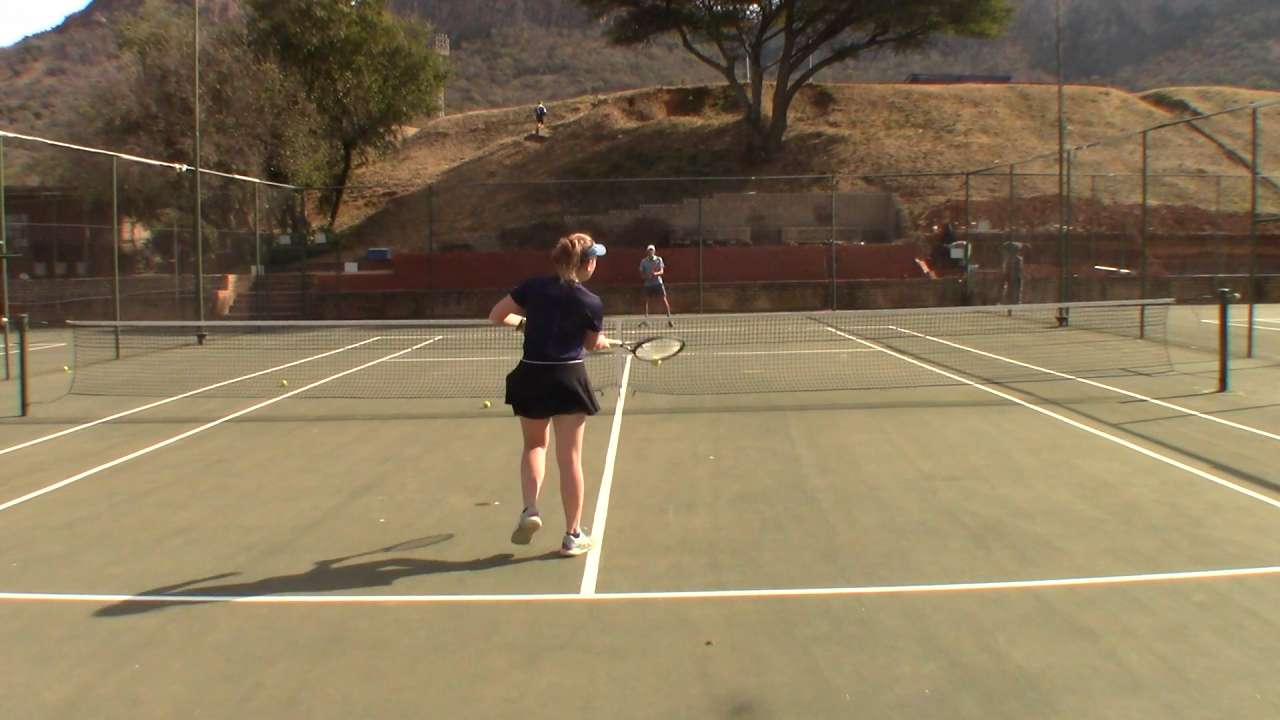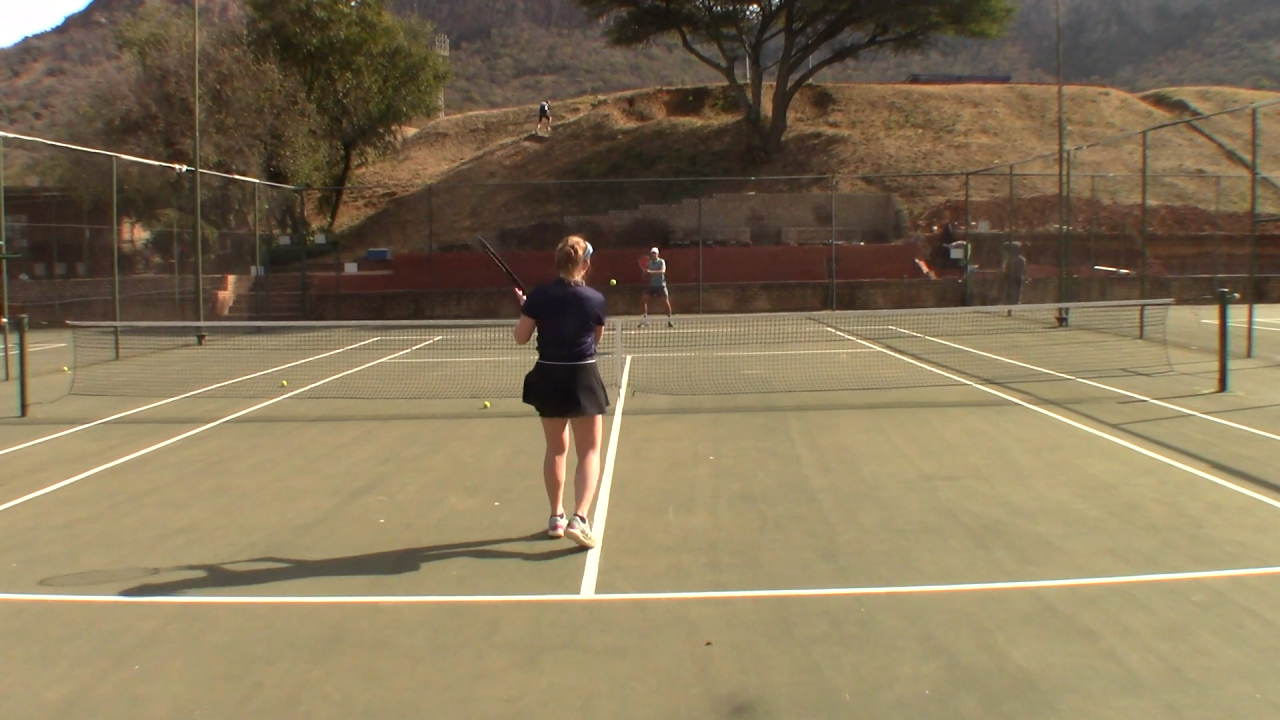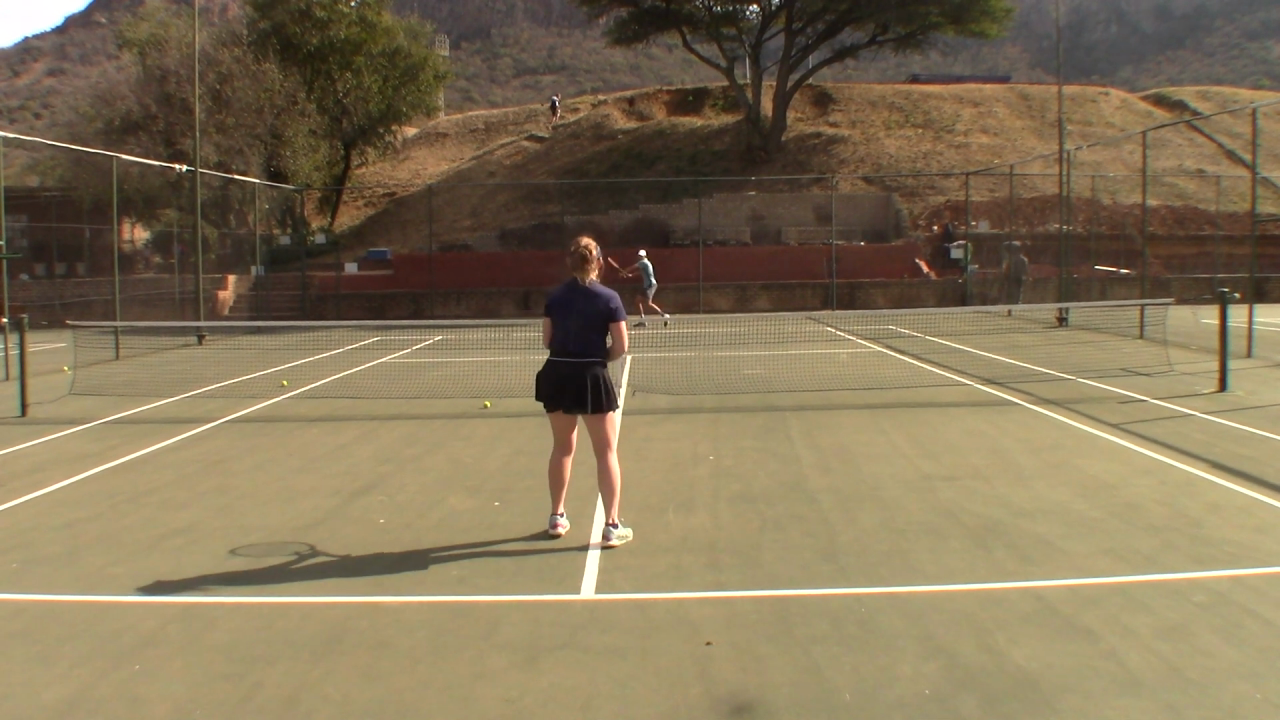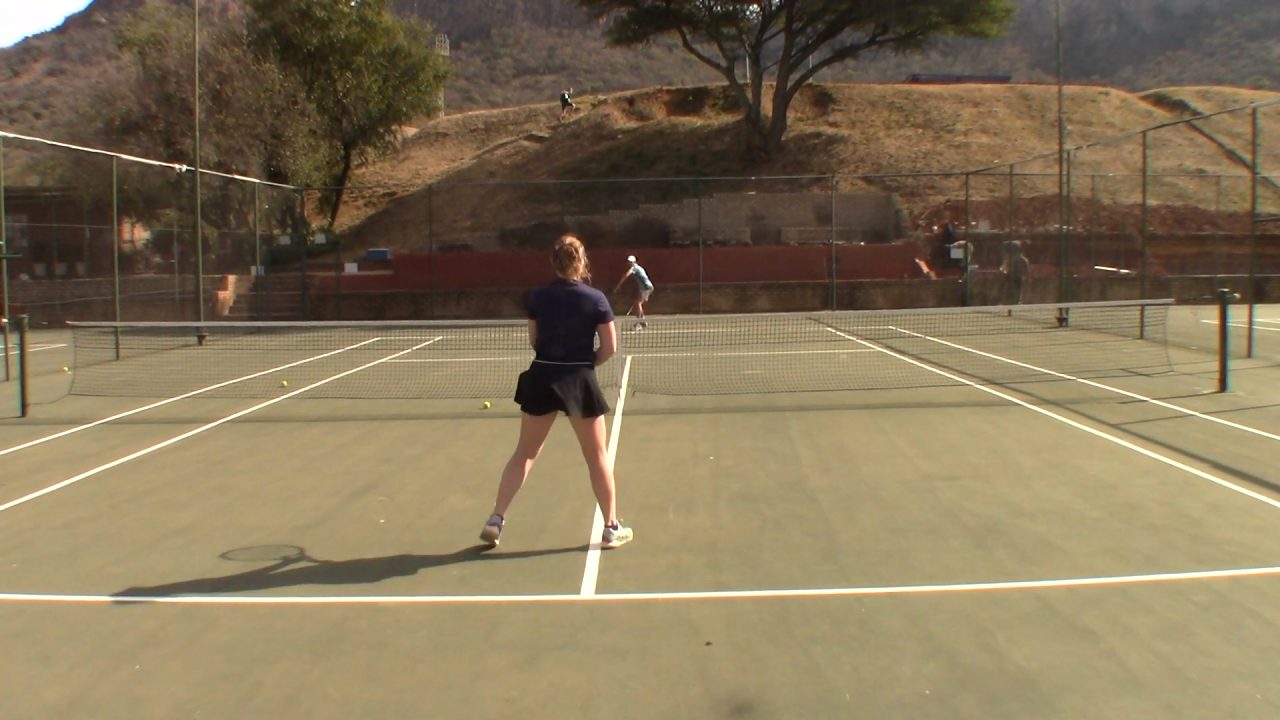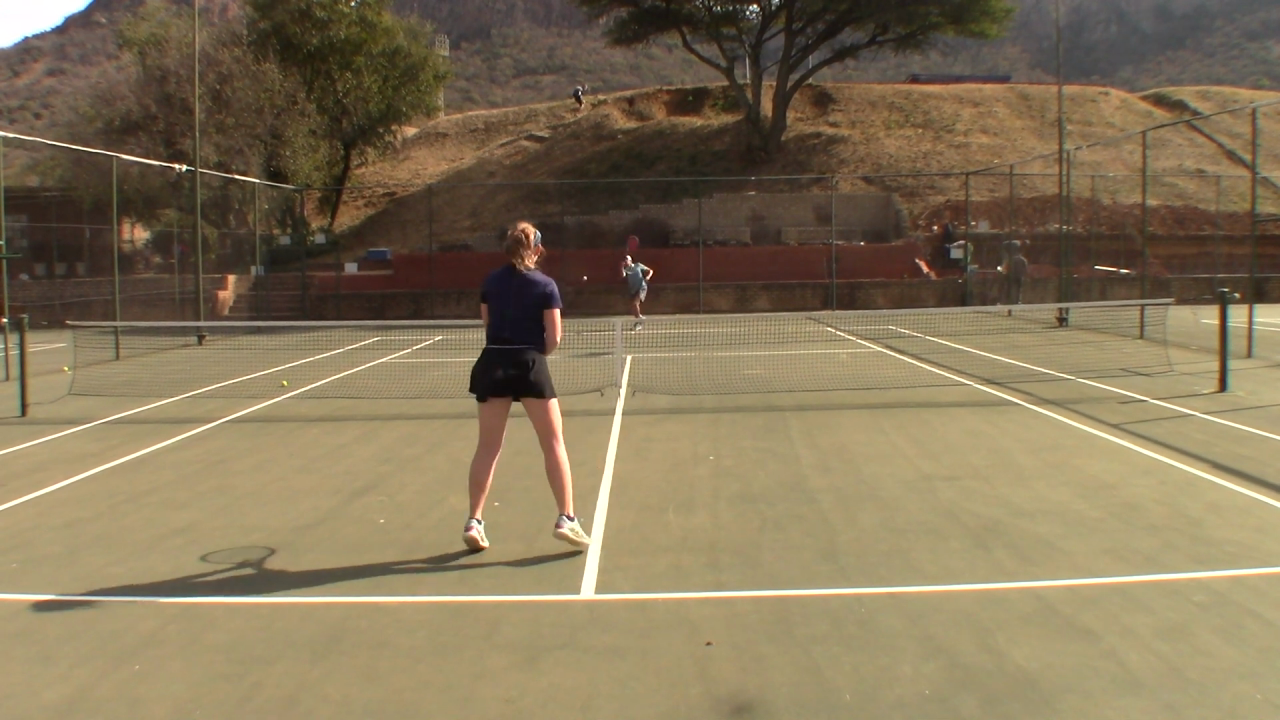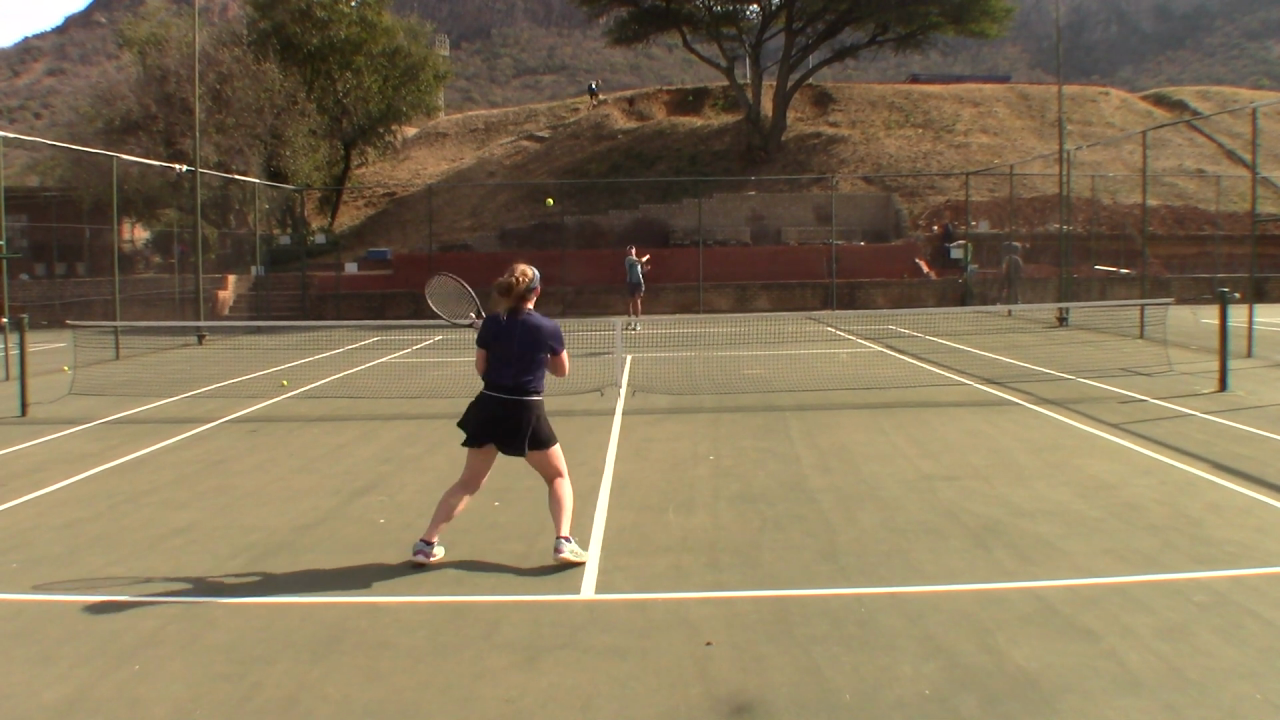
dt=0.4s
person 1, frame 1
left shoulder: (533, 286)
right shoulder: (592, 303)
left elbow: (496, 315)
right wrist: (605, 343)
left hip: (531, 377)
right hip: (569, 380)
left knee: (534, 447)
right knee: (570, 458)
left ankle: (530, 511)
right ankle: (573, 535)
person 1, frame 2
left shoulder: (539, 295)
right shoulder: (594, 299)
left elbow: (520, 338)
right elbow: (594, 340)
left hip: (547, 378)
right hip: (582, 379)
left knee: (556, 448)
right knee: (589, 452)
left ankle: (556, 517)
right ankle: (579, 519)
person 1, frame 3
left shoulder: (556, 296)
right shoulder: (609, 298)
left elbow: (547, 340)
right elbow: (620, 347)
right wrist: (600, 358)
left hip: (556, 375)
right hip: (591, 378)
left knee: (562, 448)
right knee: (606, 453)
left ankle: (556, 516)
right ankle: (612, 527)
person 1, frame 4
left shoulder: (540, 297)
right shoulder: (595, 299)
left elbow: (533, 341)
right elbow: (609, 348)
left hip: (540, 380)
right hip: (579, 382)
left knee: (524, 455)
right knee: (597, 457)
left ankle: (495, 522)
right ankle: (611, 528)
person 1, frame 5
left shoulder: (492, 280)
right shoulder: (545, 285)
left elbow: (487, 324)
right elbow: (554, 337)
left hip: (492, 363)
right hip: (530, 365)
left knee: (487, 448)
right knee: (553, 446)
left ankle: (475, 523)
right ankle: (567, 519)
person 1, frame 6
left shoulder: (495, 326)
right shoulder: (549, 327)
left elbow: (481, 368)
right elbow: (562, 370)
left hip: (491, 409)
right hip: (527, 414)
left knee: (468, 483)
right knee: (558, 479)
left ankle: (427, 542)
right ankle: (564, 542)
